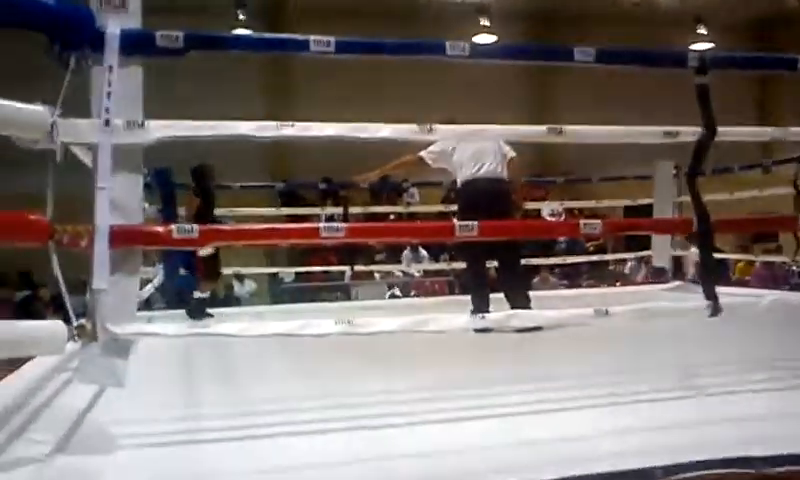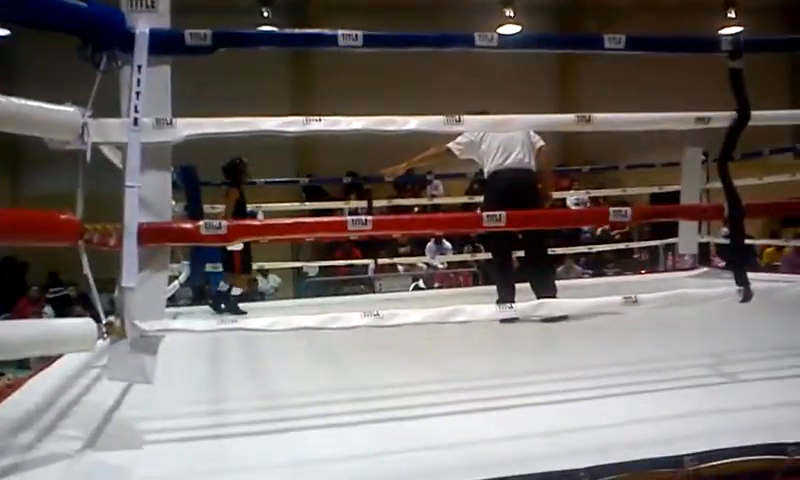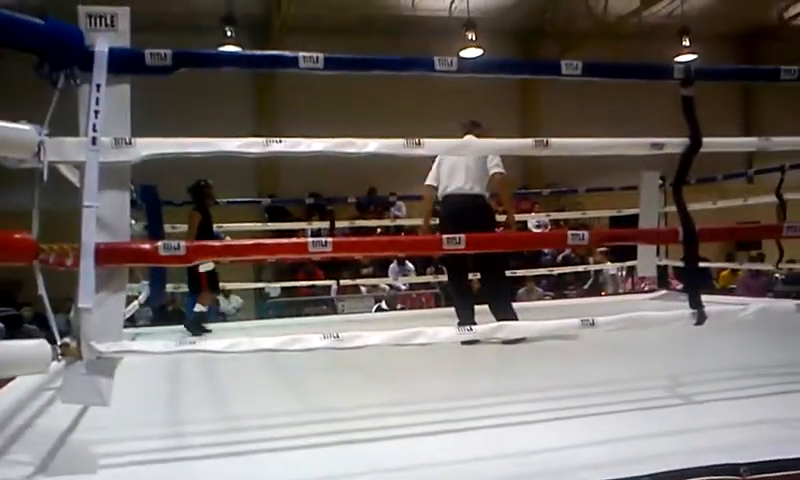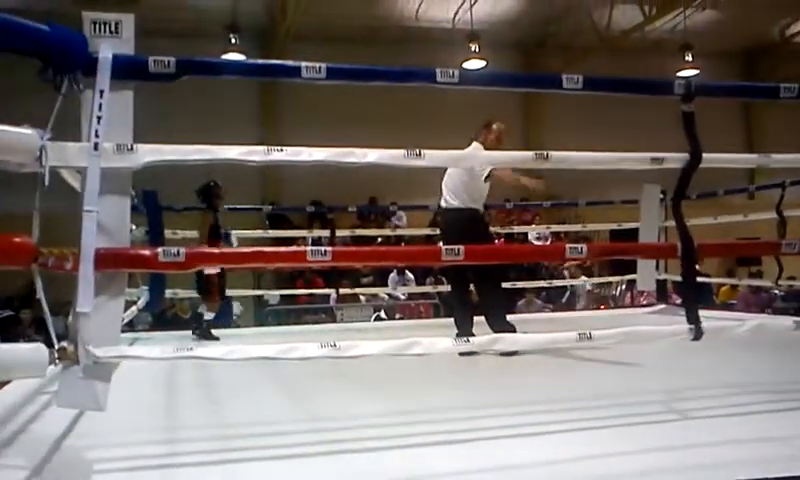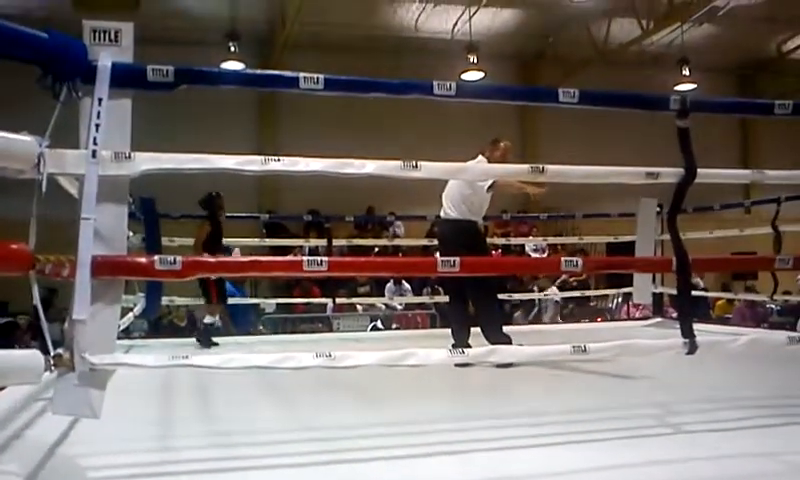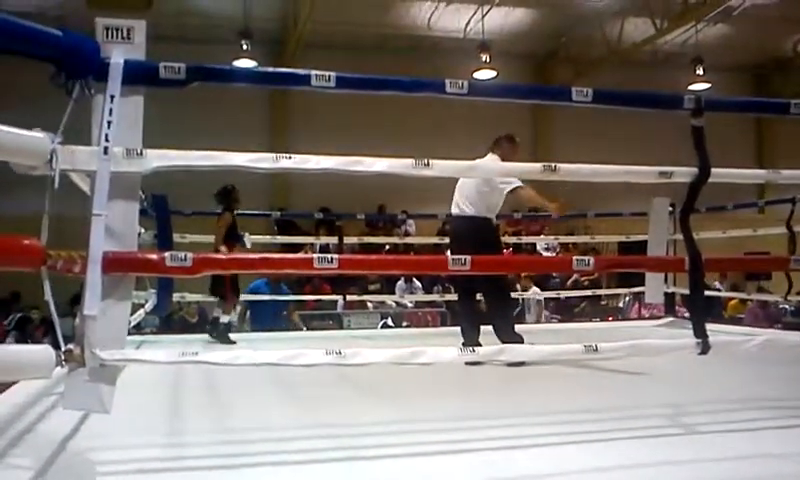
dt=0.4s
person 1, frame 1
left shoulder: (449, 142)
right shoulder: (492, 136)
left elbow: (414, 160)
right elbow: (514, 163)
left wrist: (379, 172)
right wrist: (516, 198)
left hip: (471, 191)
right hip: (499, 189)
left knee: (474, 256)
right knee: (508, 252)
left ankle: (481, 311)
right ankle: (522, 308)
person 1, frame 2
left shoulder: (478, 133)
right shoulder: (522, 128)
left elbow: (442, 151)
right elbow: (543, 152)
left wrist: (406, 165)
right wrist: (547, 188)
left hip: (498, 183)
right hip: (527, 180)
left knee: (500, 247)
right knee: (535, 243)
left ankle: (507, 302)
right ankle: (548, 299)
person 1, frame 3
left shoulder: (445, 154)
left elbow: (429, 188)
right elbow: (498, 178)
left wrist: (426, 222)
right wrist: (510, 213)
left hip: (448, 208)
right hip: (475, 205)
left knee: (456, 270)
right knee: (493, 267)
left ankle: (466, 324)
right ankle: (506, 321)
person 1, frame 4
left shoulder: (466, 155)
right shoulder: (478, 154)
right elbow: (495, 172)
left wrist: (485, 221)
right wrist: (522, 179)
left hip: (448, 218)
right hip: (467, 218)
left knee: (458, 280)
right knee: (488, 277)
left ankle: (465, 334)
right ankle: (503, 332)
person 1, frame 5
right shoulder: (479, 168)
right elbow: (498, 183)
right wrist: (526, 187)
left hip: (448, 229)
right hip: (463, 230)
left knee: (456, 291)
right knee: (483, 288)
left ankle: (460, 345)
right ankle: (498, 342)
person 1, frame 6
left shoulder: (478, 165)
right shoulder: (496, 167)
right elbow: (519, 191)
right wrist: (546, 204)
left hip: (459, 225)
right hip: (478, 226)
left knee: (465, 288)
right knee: (495, 287)
left ankle: (470, 342)
right ankle: (510, 341)
person 2, frame 1
left shoulder: (209, 194)
right shoulder: (197, 195)
right elbow: (189, 220)
left knee: (211, 277)
right knee: (210, 278)
left ankle: (199, 306)
right ankle: (194, 307)
person 2, frame 2
left shoulder: (237, 189)
right shoulder: (234, 190)
right elbow: (228, 216)
left wrist: (251, 216)
left knee: (233, 272)
right knee: (244, 272)
left ankle: (217, 299)
right ankle: (232, 303)
person 2, frame 3
left shoulder: (205, 212)
right shoulder: (197, 212)
right elbow: (191, 238)
left wrist: (218, 238)
left knee: (211, 291)
right knee: (209, 291)
left ankle: (196, 322)
right ankle: (192, 320)
person 2, frame 4
left shoulder: (213, 213)
right shoulder: (209, 213)
right elbow: (203, 239)
left wrist: (224, 234)
left knee: (213, 296)
right knee: (215, 296)
left ankle: (200, 325)
right ankle: (204, 328)
person 2, frame 5
left shoulder: (217, 222)
right shoulder: (208, 223)
right elbow: (197, 246)
left wrist: (227, 251)
left knee: (219, 302)
right knee: (217, 302)
left ankle: (205, 334)
right ankle: (203, 331)
person 2, frame 6
left shoulder: (230, 215)
right shoulder: (227, 215)
right elbow: (218, 238)
left wrist: (240, 238)
right wrist: (226, 255)
left knee: (225, 297)
right knee: (230, 296)
left ankle: (215, 326)
right ankle: (221, 330)
